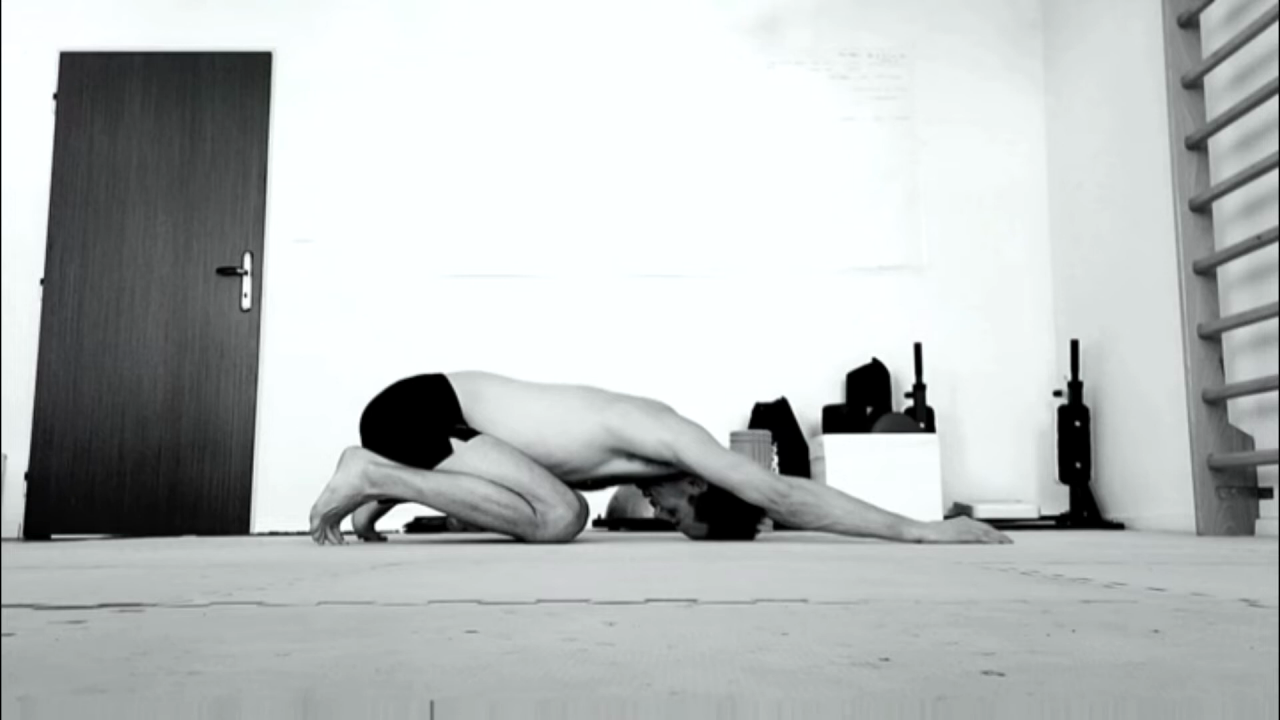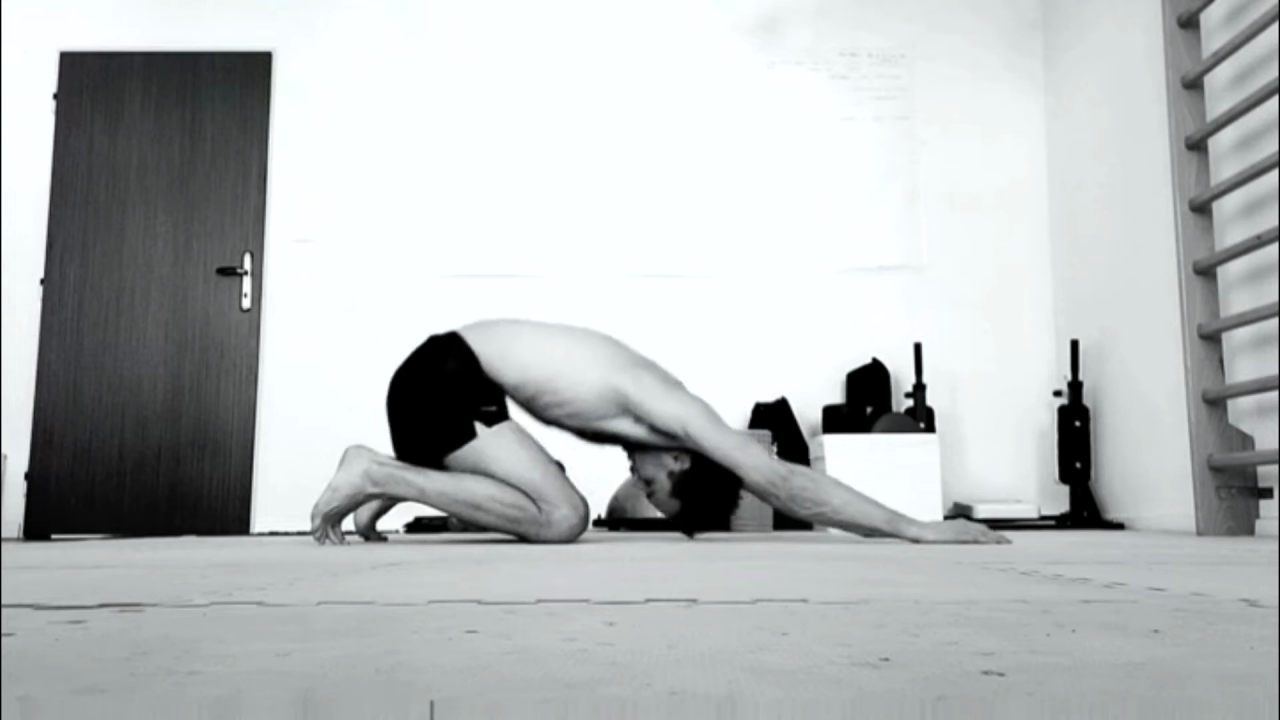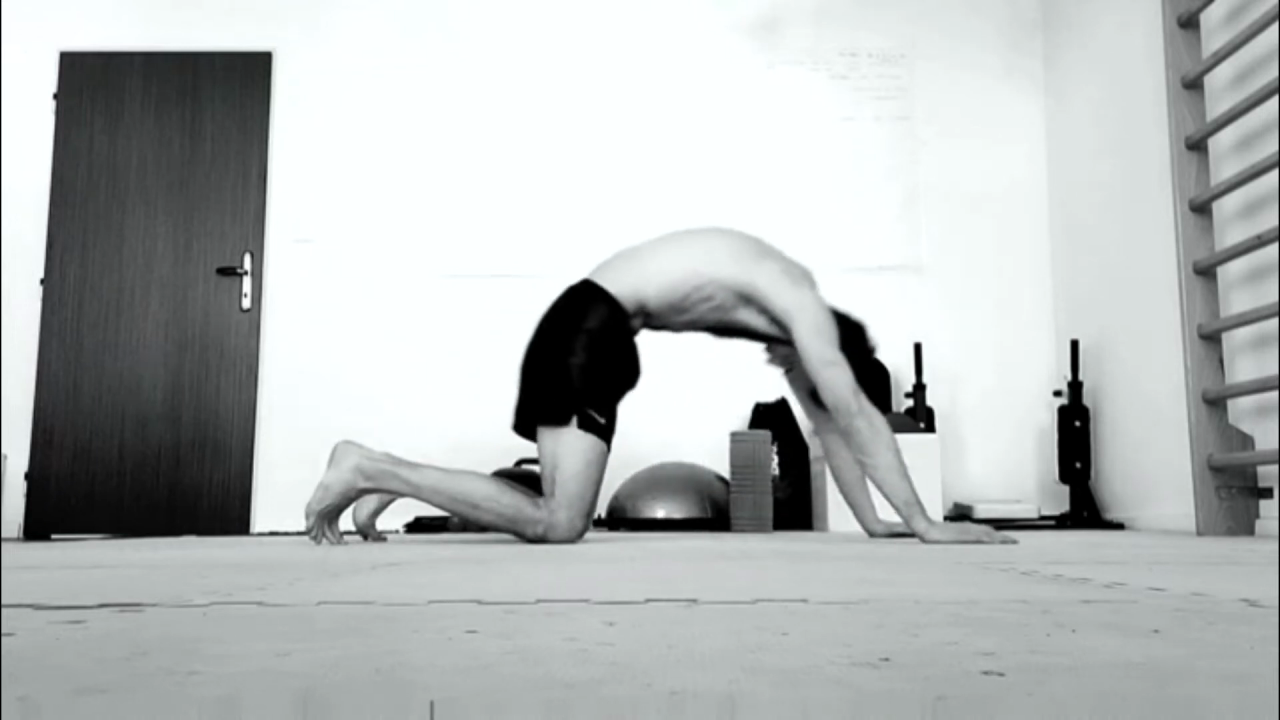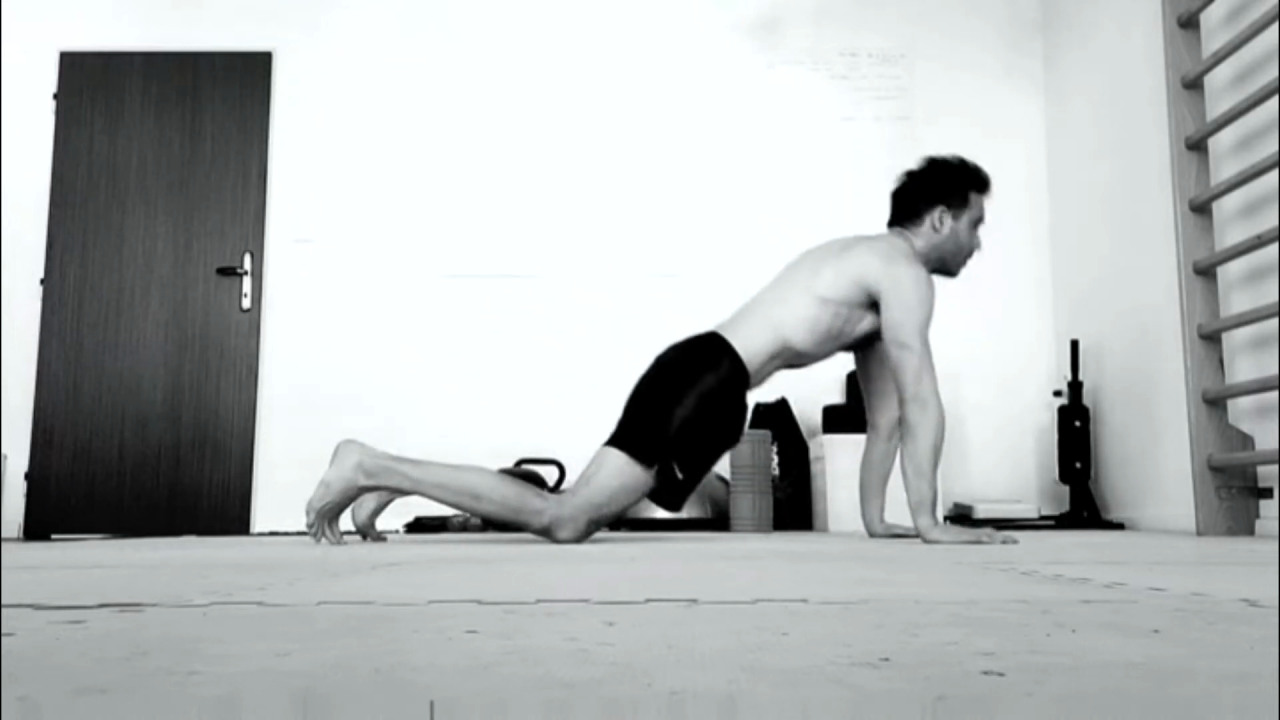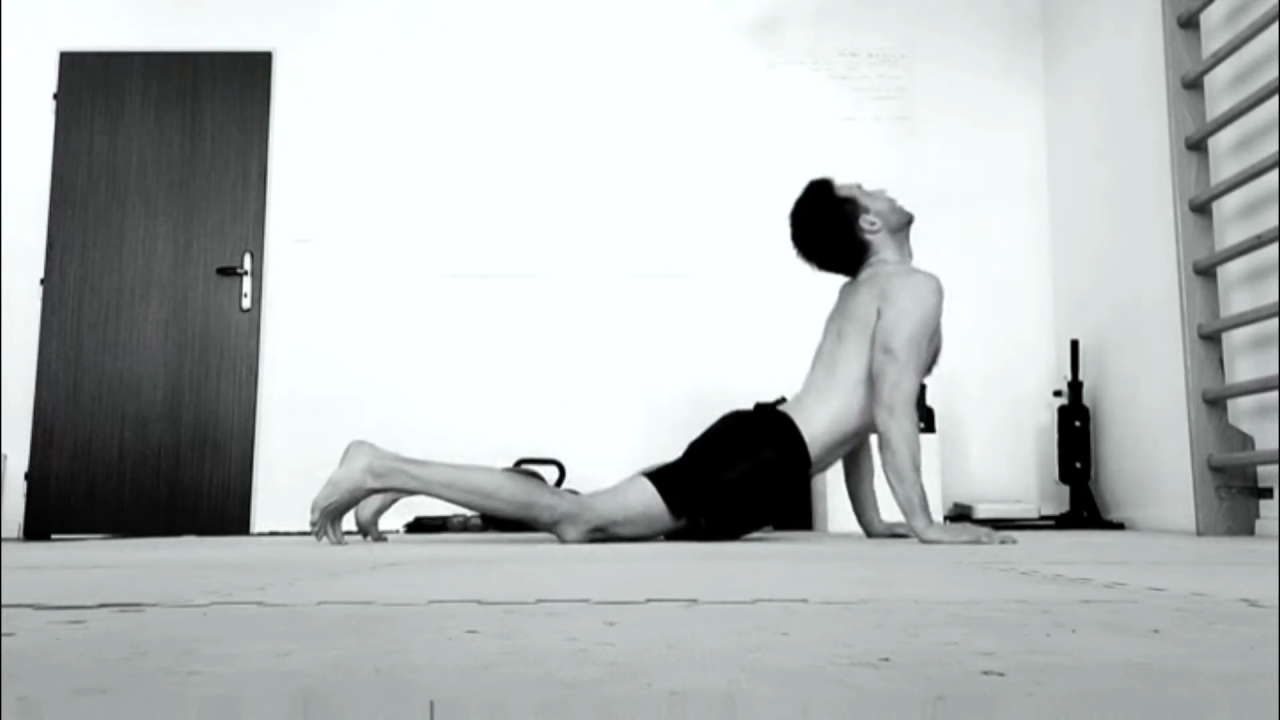
dt=0.7s
person 1, frame 1
left shoulder: (652, 433)
right shoulder: (668, 440)
left elbow: (779, 496)
right elbow: (784, 496)
left wrist: (904, 527)
right wrist: (916, 530)
left hip: (437, 405)
right hip: (418, 409)
left knee: (556, 509)
right knee: (555, 518)
left ankle: (390, 479)
right ankle: (377, 475)
person 1, frame 2
left shoulder: (658, 412)
right shoulder: (674, 413)
left elbow: (778, 483)
right elbow: (784, 482)
left wrist: (892, 527)
right wrist: (912, 528)
left hip: (455, 372)
right hip: (444, 376)
left knee: (545, 510)
right knee: (560, 519)
left ankle: (386, 482)
right ankle: (376, 477)
person 1, frame 3
left shoulder: (789, 302)
right shoulder: (800, 301)
left elbow: (828, 424)
right elbow: (855, 415)
left wrist: (872, 523)
right wrist: (921, 523)
left hip: (591, 329)
right hip: (590, 329)
left knee: (554, 509)
right knee: (558, 525)
left ankle: (380, 476)
right ankle: (370, 471)
person 1, frame 4
left shoulder: (874, 265)
right shoulder: (904, 271)
left elbow: (883, 412)
right elbow: (921, 404)
left wrist: (875, 519)
right wrist: (928, 523)
left hip: (703, 377)
right hip: (708, 381)
left knee: (566, 511)
right knee: (565, 520)
left ankle: (382, 474)
right ankle: (372, 468)
person 1, frame 5
left shoulder: (862, 291)
right shoulder: (914, 288)
left elbow: (855, 409)
right elbow: (893, 409)
left wrist: (870, 519)
right wrist: (920, 521)
left hip: (756, 438)
right hip: (767, 453)
left knee: (574, 510)
right knee: (576, 518)
left ankle: (391, 477)
right ankle: (383, 470)
